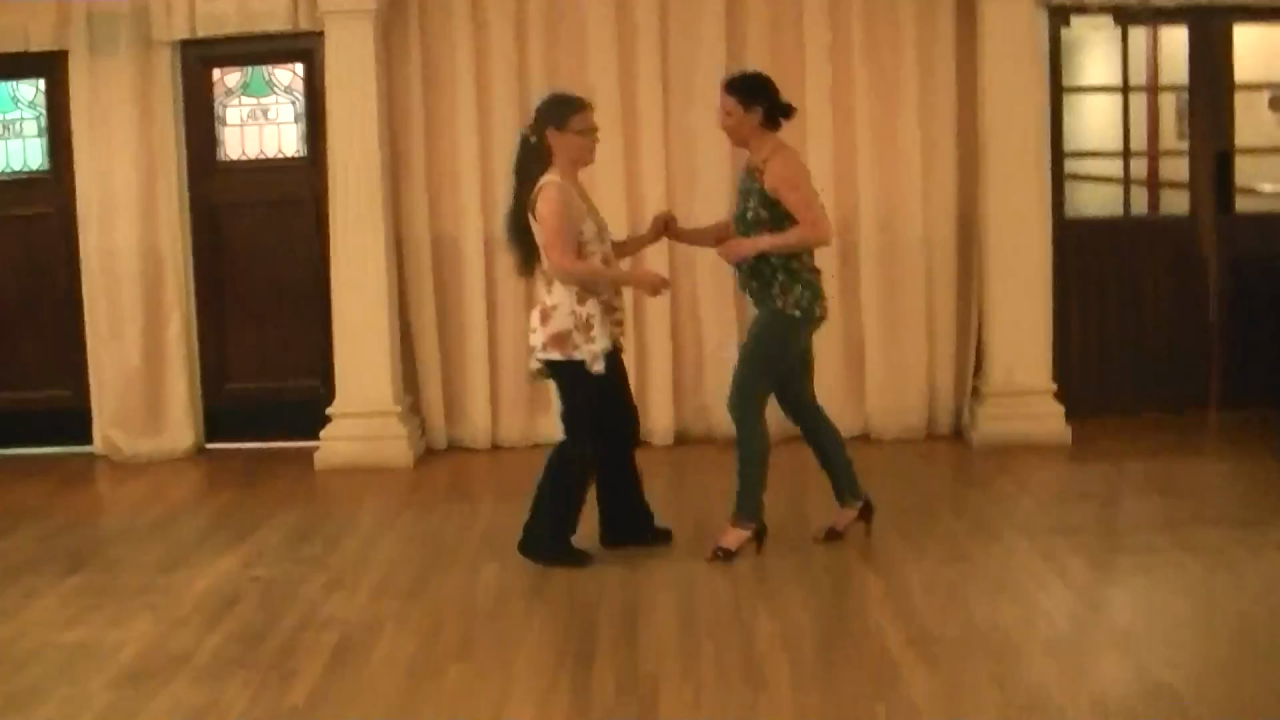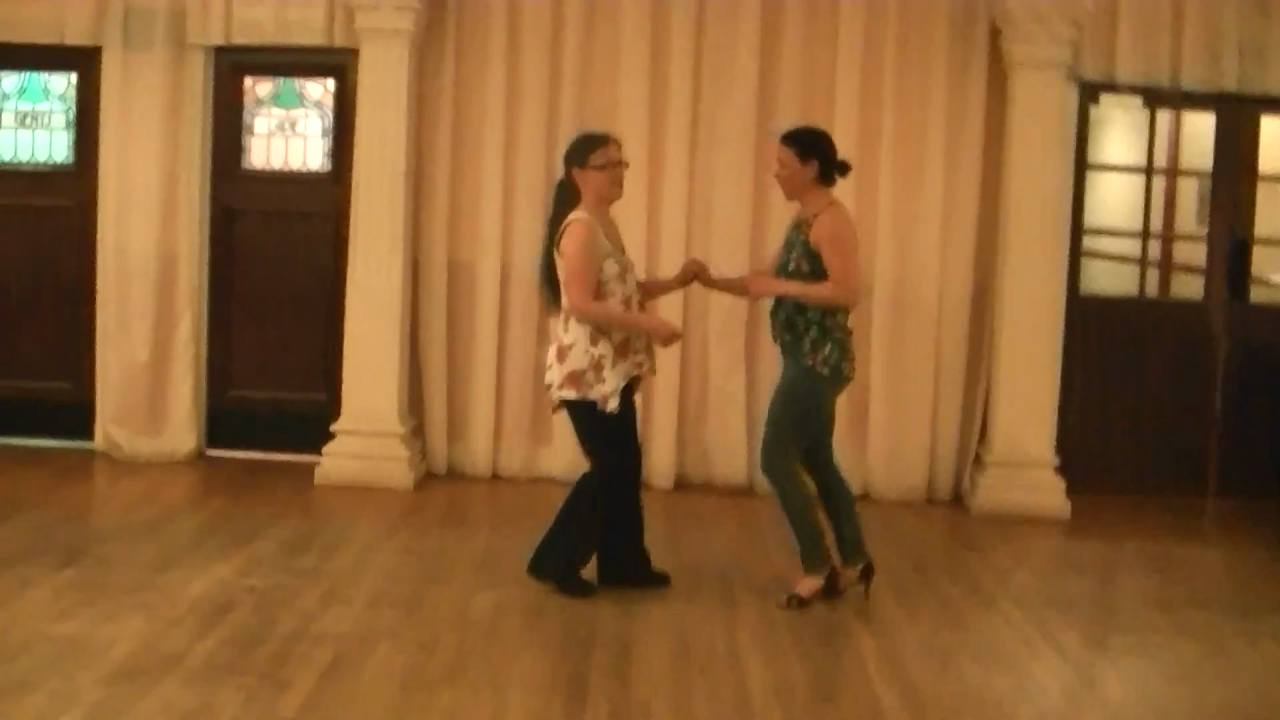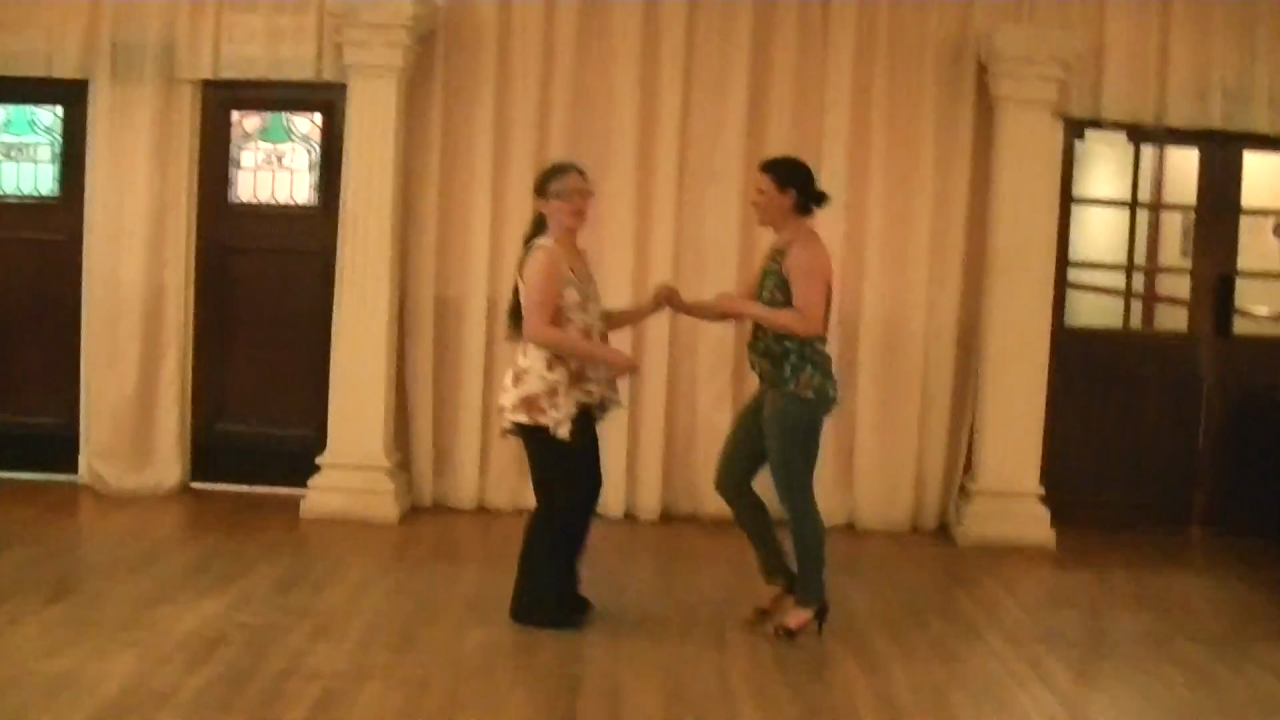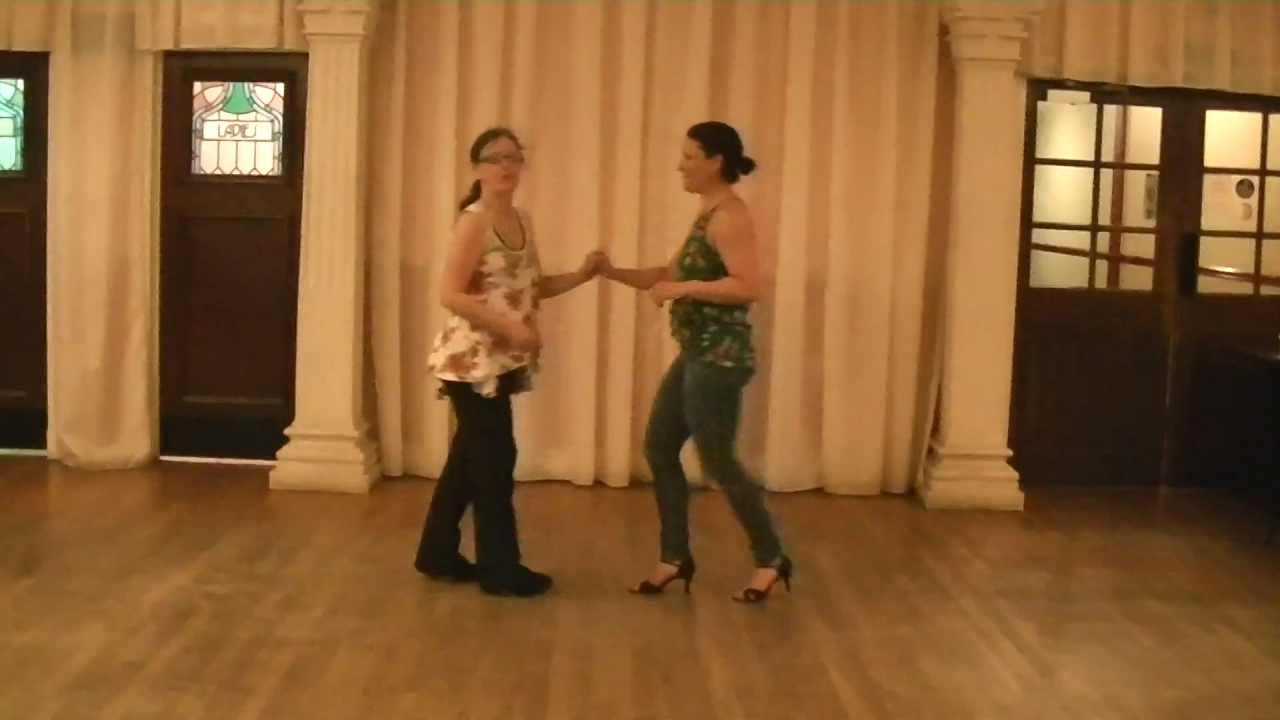
dt=0.3s
person 1, frame 1
left shoulder: (782, 164)
right shoulder: (754, 165)
left elbow: (817, 230)
right elbow: (734, 230)
left wrist: (755, 245)
right wrist: (680, 234)
left hip: (789, 303)
right hip: (777, 302)
left knee: (744, 403)
right knee: (800, 404)
left ankle: (746, 521)
right ankle: (852, 500)
person 1, frame 2
left shoulder: (831, 220)
right shoulder: (803, 219)
left elbow: (847, 292)
right elbow: (770, 280)
left wrist: (783, 287)
right wrist: (714, 283)
left hip: (819, 359)
right hip: (806, 358)
left knee: (777, 461)
right knee: (817, 463)
left ankle: (818, 565)
right ankle: (853, 560)
person 1, frame 3
left shoulder: (806, 250)
right shoulder: (780, 249)
left elbow: (810, 323)
right elbow: (739, 306)
left wrist: (748, 307)
right wrist: (682, 306)
left hip: (800, 389)
right hip: (775, 388)
left knee: (794, 495)
right knee: (730, 481)
left ankle: (809, 600)
right ankle: (779, 577)
person 1, frame 4
left shoulder: (730, 216)
right shoulder: (709, 215)
left elbow: (749, 286)
right elbow: (671, 273)
left wrist: (683, 288)
right wrist: (613, 273)
left hip: (721, 356)
right hip: (696, 354)
left knee: (717, 462)
right knee: (658, 448)
left ankle: (770, 558)
right ankle: (675, 557)
person 2, frame 1
left shoulder: (571, 189)
right shoulder: (553, 192)
right elbow: (564, 266)
left wrist: (647, 237)
right wrist: (634, 277)
left hip: (590, 329)
right hip: (571, 333)
left knee: (619, 424)
right knee: (586, 433)
left ankle: (627, 522)
right ankle: (544, 536)
person 2, frame 2
left shoulder: (605, 225)
right shoulder: (580, 230)
right elbow: (583, 305)
left wrist: (676, 282)
right wrist: (649, 325)
left hip: (612, 367)
right hip: (587, 369)
left knee: (624, 465)
right knee: (610, 468)
left ankle: (624, 563)
right ankle: (555, 560)
person 2, frame 3
left shoulder: (576, 256)
right shoulder: (543, 256)
right elbow: (538, 329)
left wrist: (645, 309)
right wrist: (604, 355)
left hip: (575, 395)
right hip: (543, 395)
left knee: (581, 489)
right knee: (558, 496)
left ankle: (554, 587)
right ankle: (540, 602)
person 2, frame 4
left shoulder: (522, 221)
right shoulder: (473, 222)
left elbow: (531, 286)
right elbow: (451, 293)
left wrist: (582, 274)
right wrist: (507, 326)
left hip: (503, 359)
right hip: (472, 357)
left knee: (471, 454)
right knee: (495, 457)
left ankle: (439, 551)
right ankle: (501, 568)
